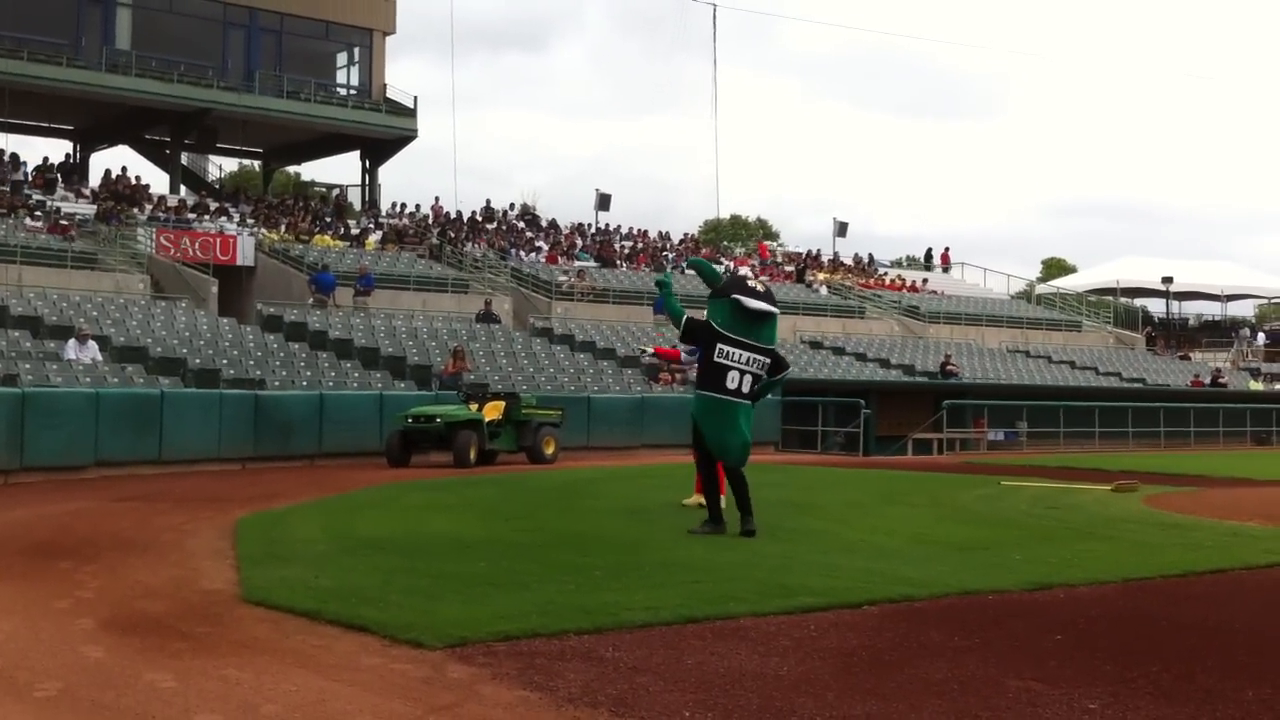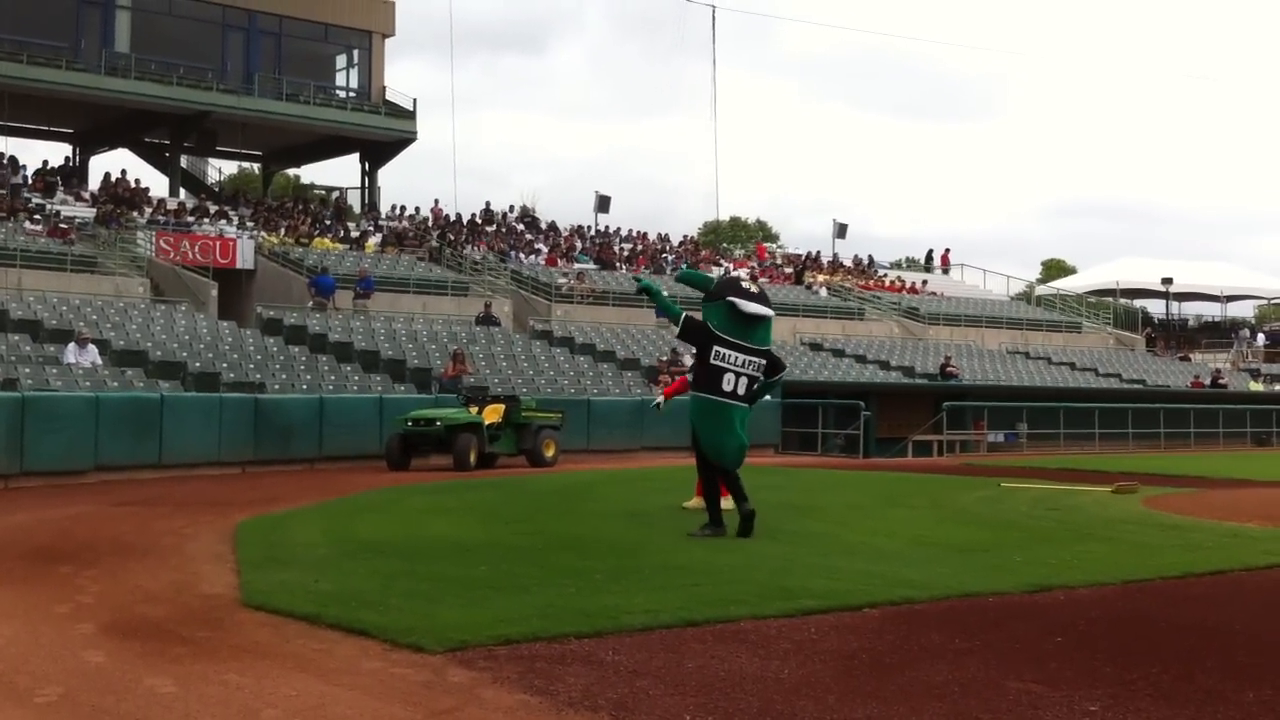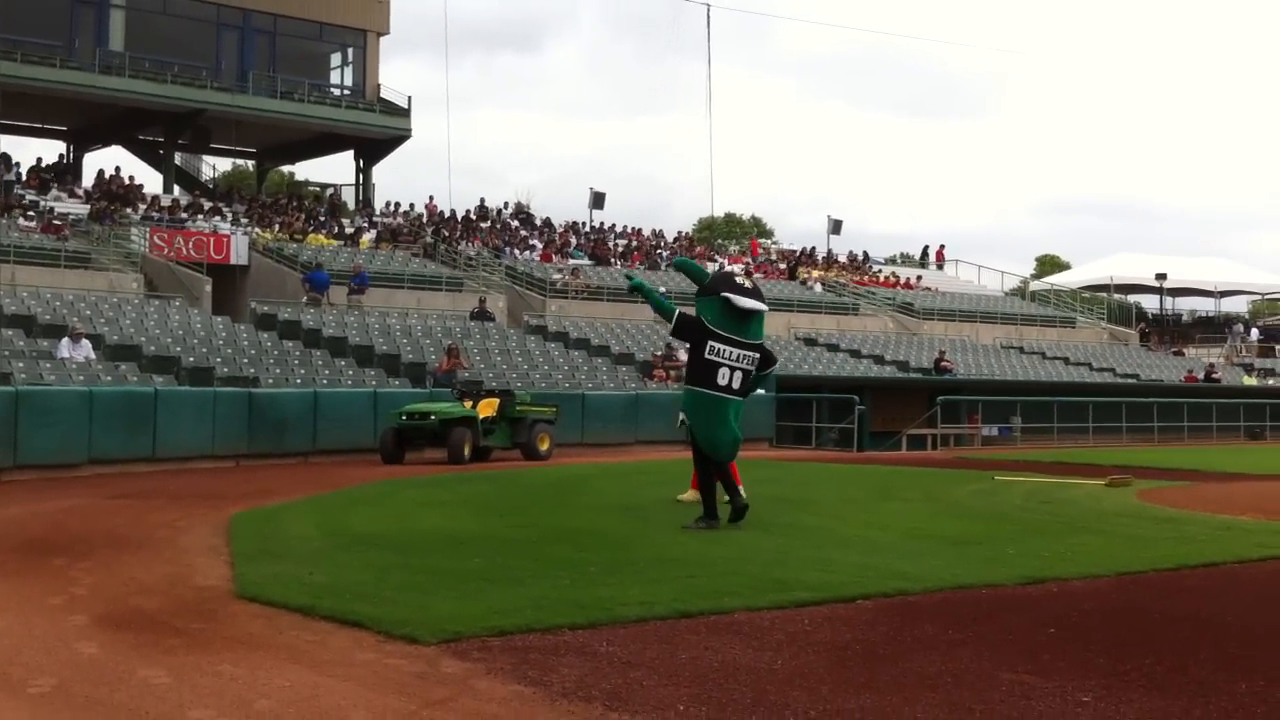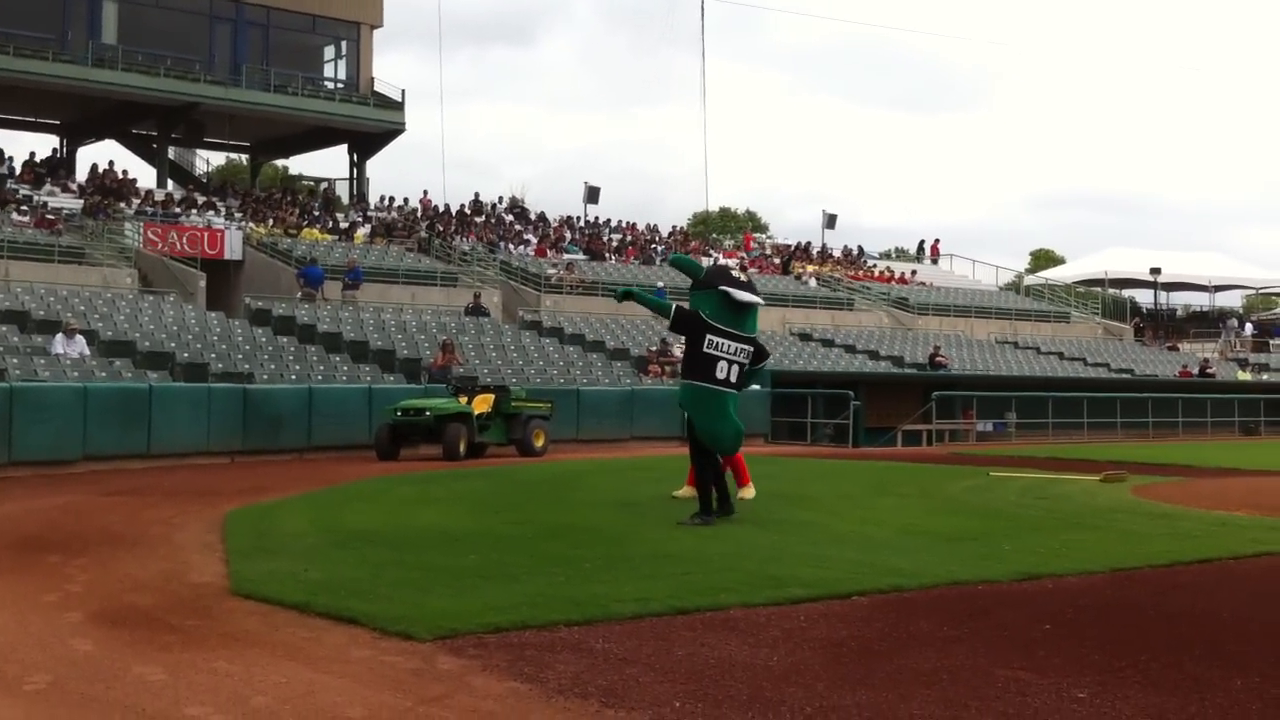
dt=0.1s
person 1, frame 1
left shoulder: (712, 331)
right shoulder: (762, 343)
left elbow: (677, 316)
right elbow: (782, 370)
left wrist: (666, 288)
right wrist: (756, 393)
left hip: (710, 407)
right hip: (741, 409)
left knee: (706, 463)
right knee: (732, 465)
left ankle: (715, 520)
right ankle: (747, 518)
person 1, frame 2
left shoulder: (710, 333)
right shoulder: (760, 346)
left elbow: (675, 314)
right elbow: (779, 371)
left wrist: (651, 290)
right wrist: (753, 397)
left hip: (709, 408)
right hip: (737, 412)
left knee: (707, 466)
right knee: (724, 463)
left ankle: (715, 523)
right ankle: (744, 505)
person 1, frame 3
left shoulder: (703, 327)
right shoulder: (751, 340)
left elbow: (668, 311)
right elbow: (770, 364)
left wrist: (642, 288)
right wrist: (745, 390)
left hip: (703, 403)
right hip: (730, 405)
left knee: (703, 459)
right knee: (716, 455)
left ankle: (710, 516)
right ankle: (736, 498)
person 1, frame 4
left shoulder: (699, 321)
right shoulder: (746, 335)
left elbow: (665, 309)
right elbow: (763, 357)
left wrist: (633, 294)
right wrist: (739, 383)
left hip: (701, 396)
right hip: (726, 398)
left knee: (700, 453)
right knee: (709, 451)
left ankle: (706, 512)
right ankle: (725, 503)
